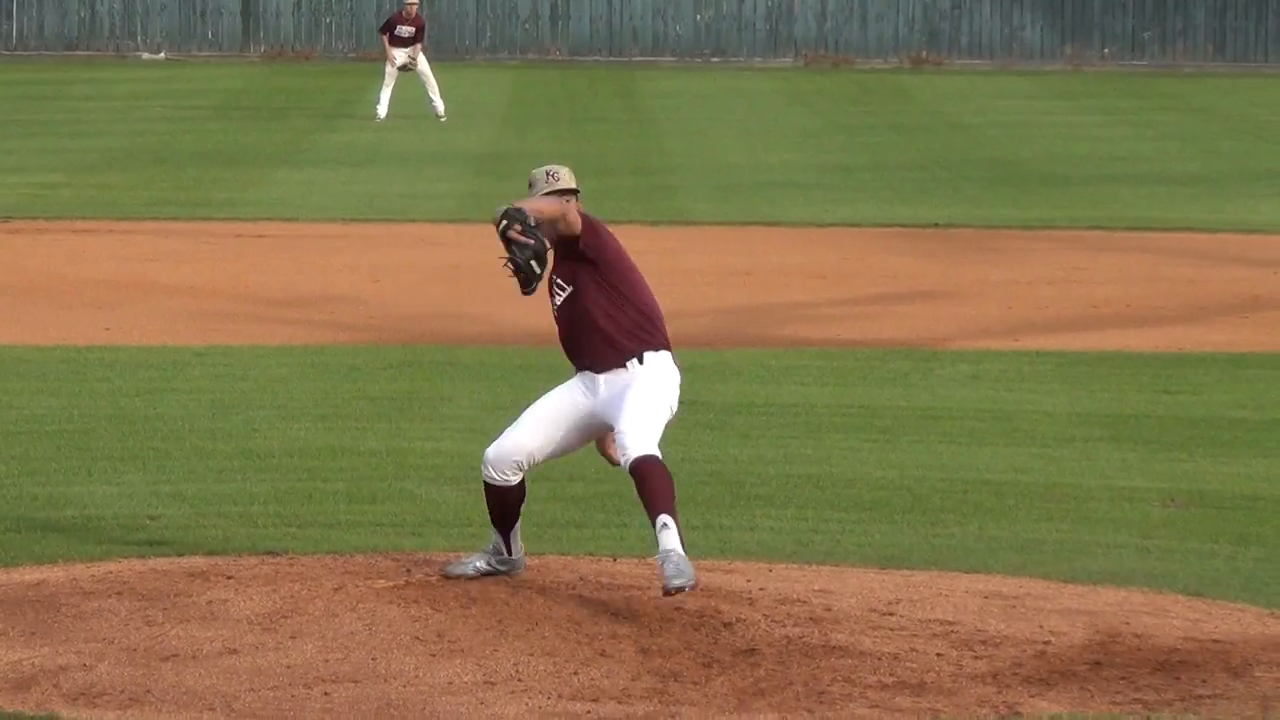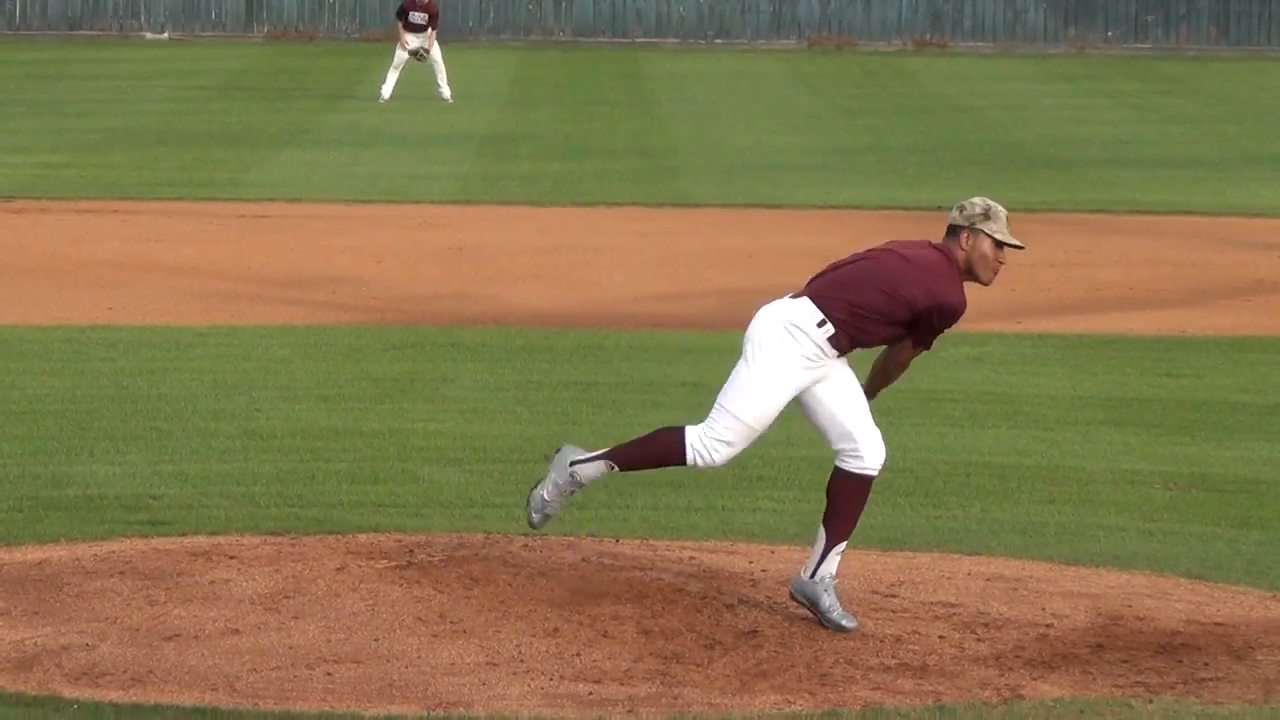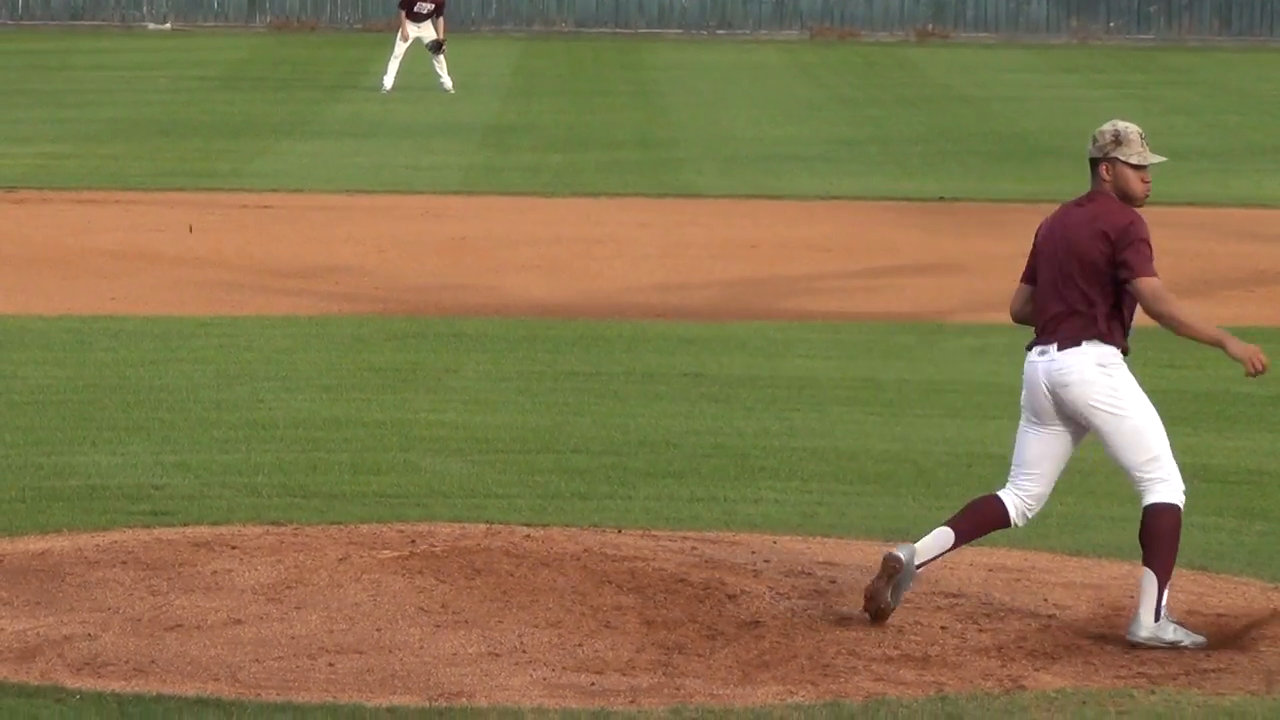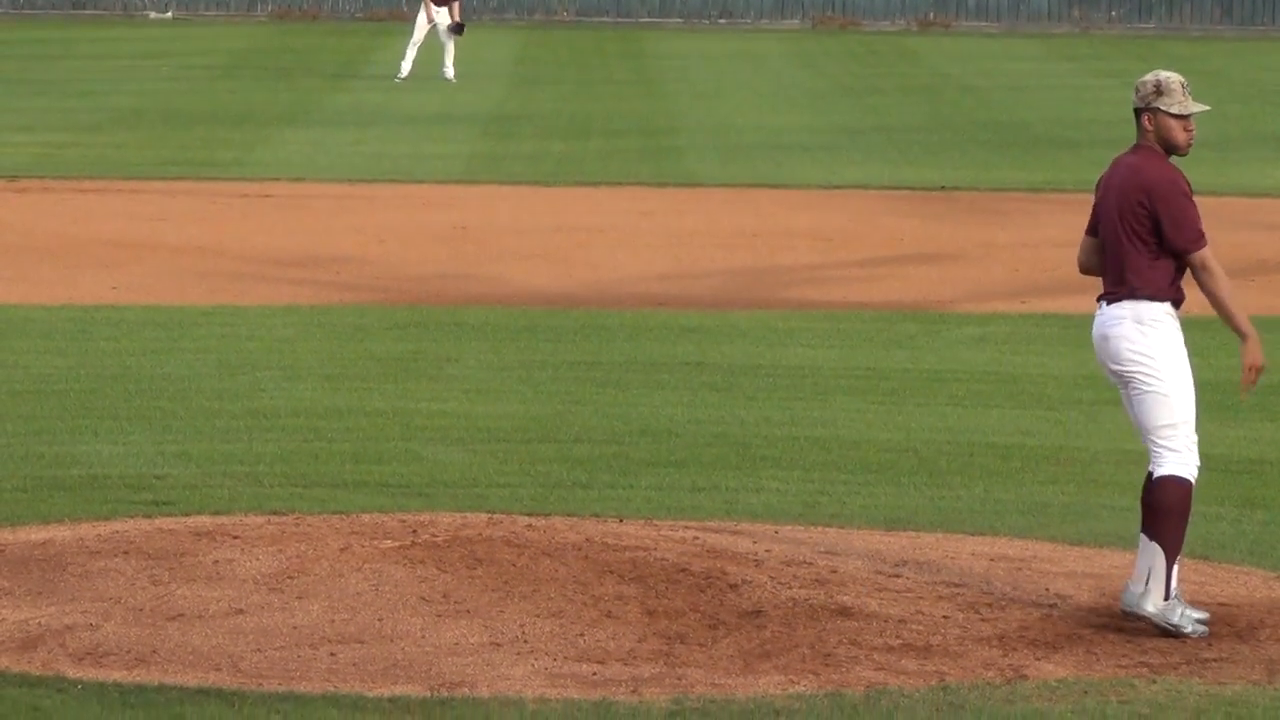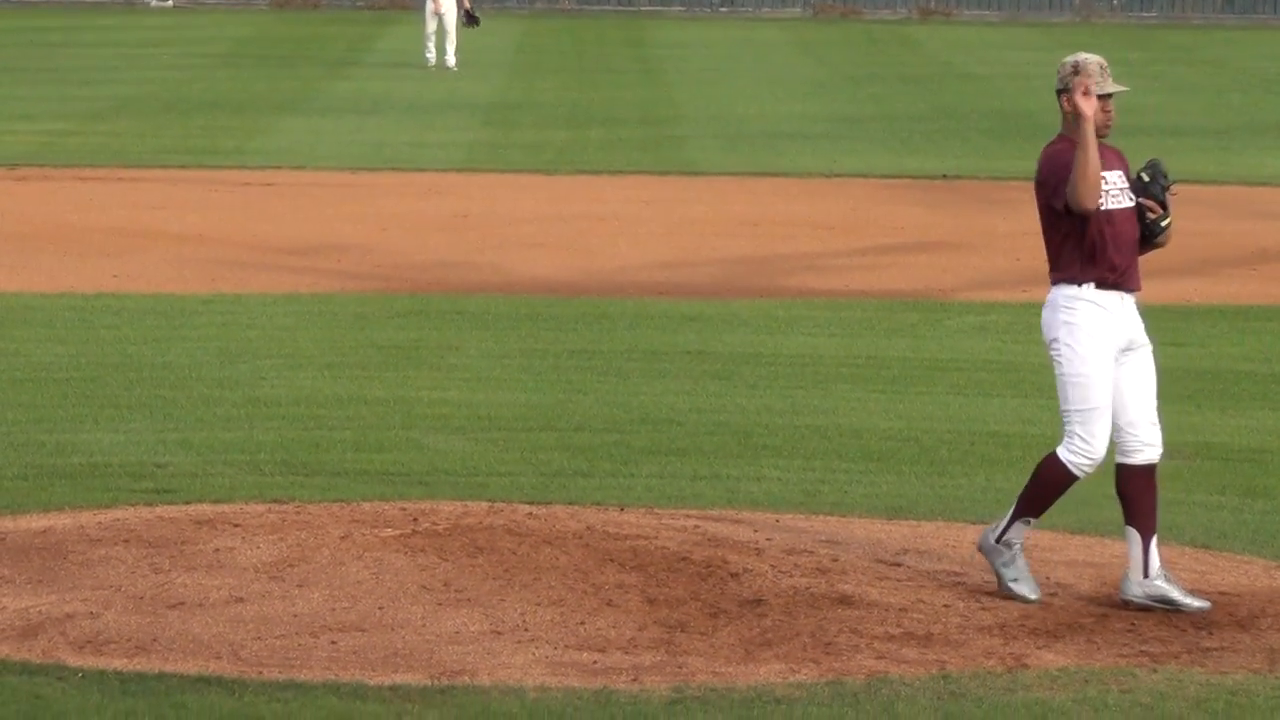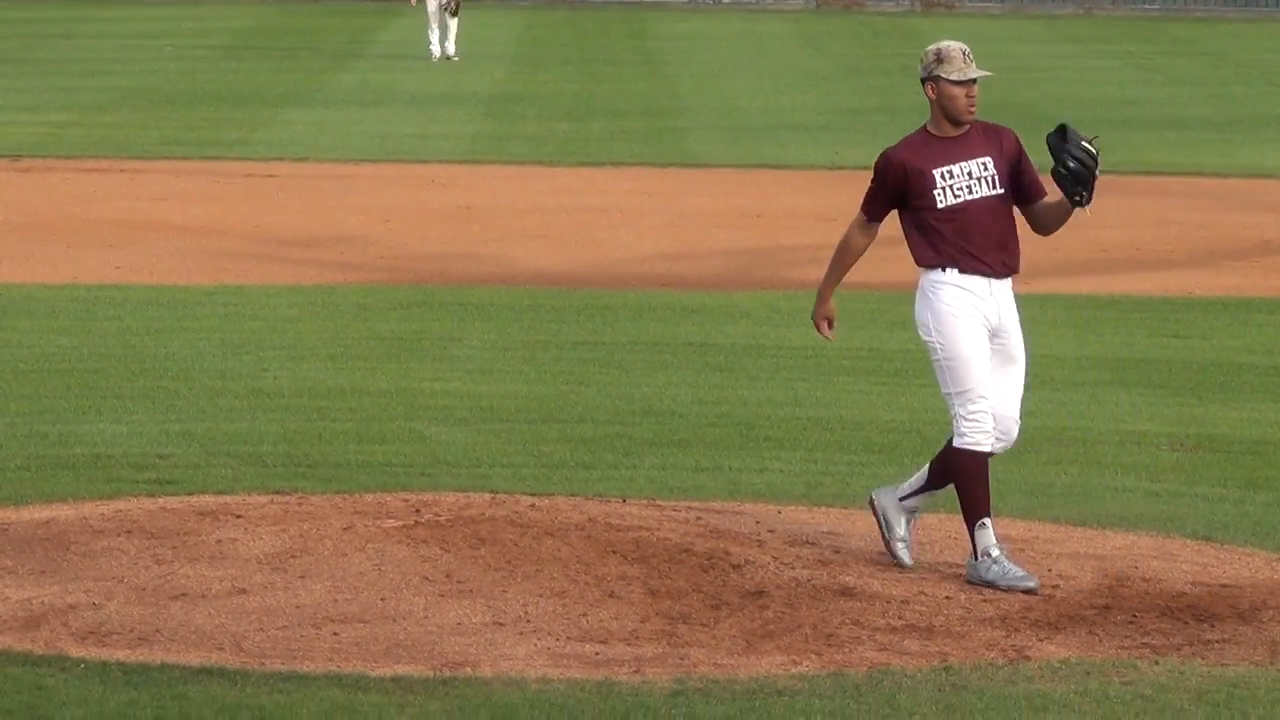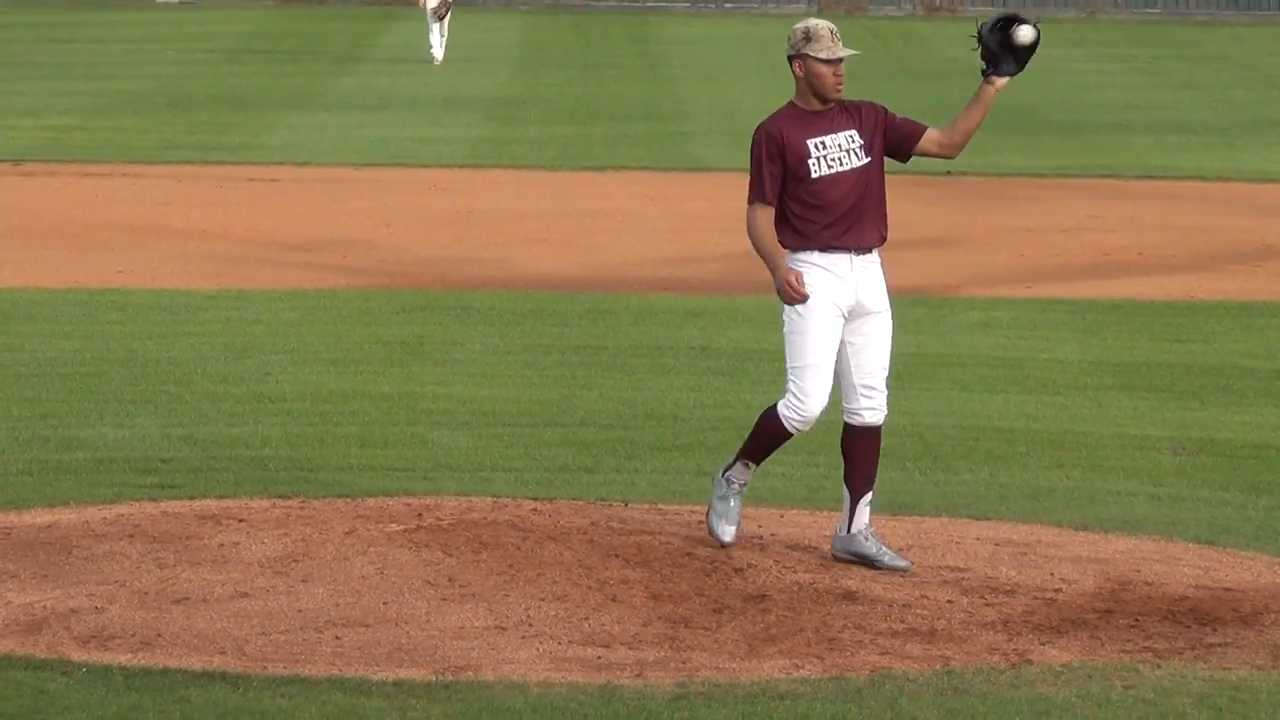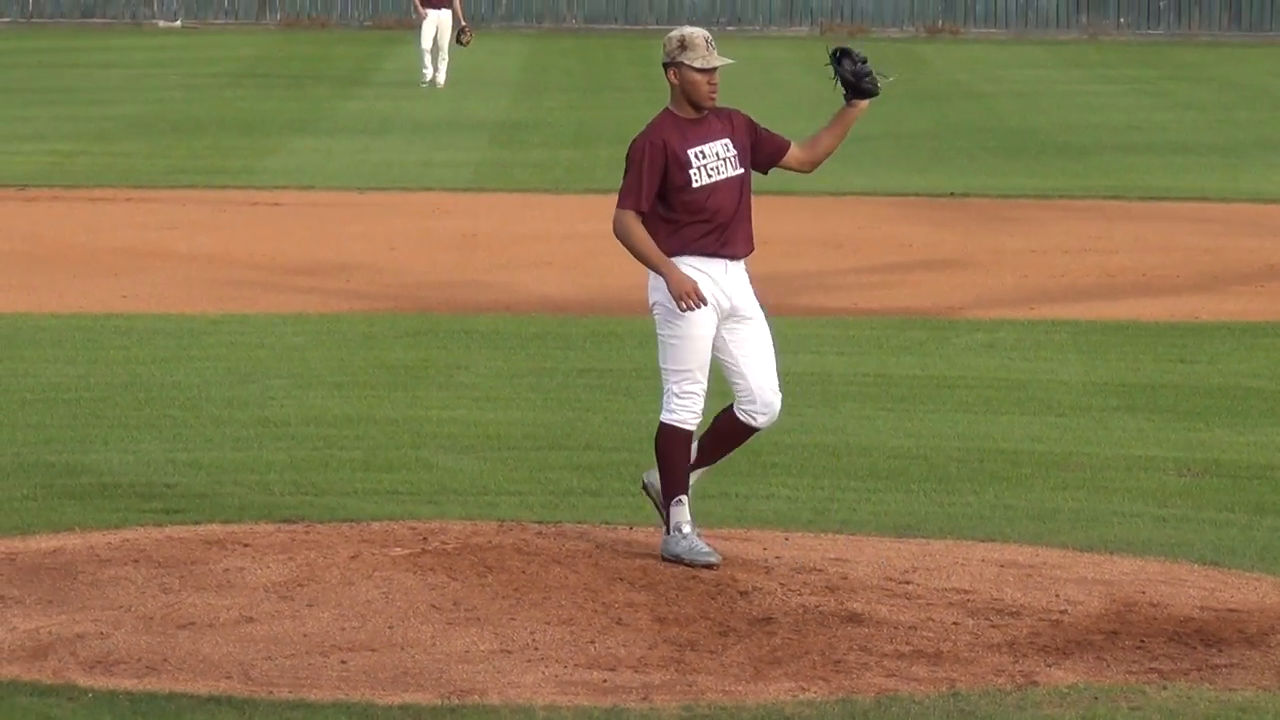
dt=0.5s
person 1, frame 1
left shoulder: (582, 237)
right shoulder: (560, 272)
left elbow: (558, 215)
left wrist: (519, 216)
right wrist: (600, 426)
left hip: (647, 376)
right hip: (589, 383)
left knee: (637, 447)
right knee: (502, 458)
left ankle: (671, 553)
right ankle: (506, 551)
person 1, frame 2
left shoulder: (904, 253)
right shoulder: (951, 293)
right elbow: (901, 354)
right wrist: (867, 391)
left hip: (818, 348)
right hip: (794, 335)
left knee: (866, 454)
right knee: (711, 445)
left ankle: (817, 578)
right ankle: (582, 466)
person 1, frame 3
left shoulder: (1054, 223)
right shoulder: (1122, 222)
left elbow: (1017, 308)
right elbow: (1153, 299)
right wrist: (1229, 344)
left hip: (1041, 369)
right hip: (1094, 370)
left knee: (1022, 496)
right knee: (1165, 485)
left ankle: (913, 557)
right ankle: (1152, 619)
person 1, frame 4
left shoulder: (1115, 174)
right shoulder: (1164, 179)
left elbow: (1087, 259)
right elbow: (1205, 266)
left wrist: (1142, 251)
right wrist: (1249, 336)
left hip: (1113, 324)
right hip: (1146, 327)
left knee: (1167, 457)
right knee: (1179, 460)
left ankle: (1145, 586)
right ankle: (1160, 595)
person 1, frame 5
left shoulder: (1113, 157)
right shoulder: (1061, 156)
right elbow: (1082, 207)
left wrist: (1151, 234)
right wrist: (1084, 127)
left hip: (1124, 313)
right hip: (1079, 312)
left knee: (1142, 444)
right knee: (1085, 448)
left ankle: (1145, 576)
right ankle: (1004, 539)
person 1, frame 6
left shoulder: (1003, 142)
right shoulder: (903, 159)
left elbow: (1044, 222)
right elbow: (863, 228)
left wrist: (1073, 197)
right wrist: (824, 295)
left hip: (1001, 298)
right hip: (951, 298)
left knee: (1000, 432)
right knee: (975, 425)
left ankle: (898, 502)
right ankle: (986, 554)
person 1, frame 7
left shoulder: (868, 118)
right shoulder: (775, 132)
left elbow: (949, 143)
right elbow: (758, 216)
left wrist: (992, 86)
right wrist: (778, 267)
left hip: (868, 275)
right hip: (813, 281)
left knee: (868, 405)
right knee: (805, 403)
left ankle: (855, 530)
right ankle: (732, 480)
person 1, frame 8
left shoulder: (735, 125)
right shoulder: (654, 140)
left elbow: (806, 158)
right elbow: (625, 221)
left wrist: (854, 107)
right wrist: (670, 273)
left hip: (735, 279)
right hip: (686, 282)
left knee: (762, 402)
right knee: (684, 404)
left ankle: (671, 480)
right ankle: (678, 529)
